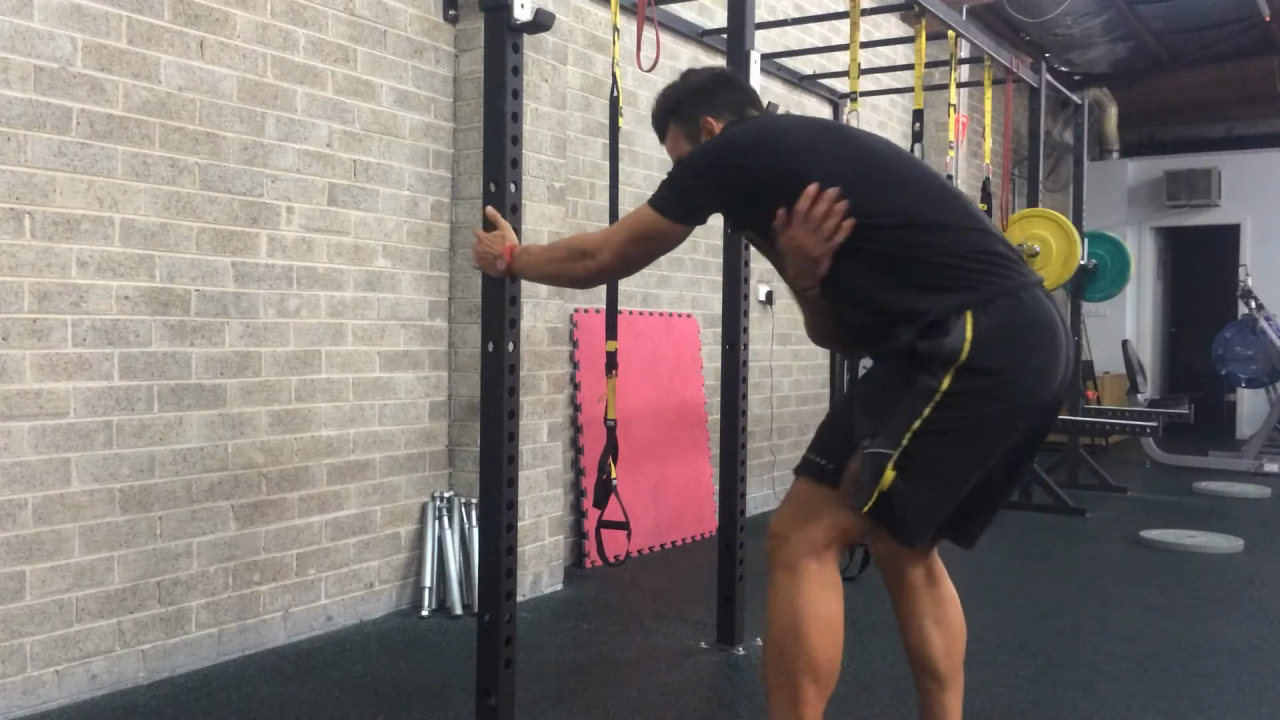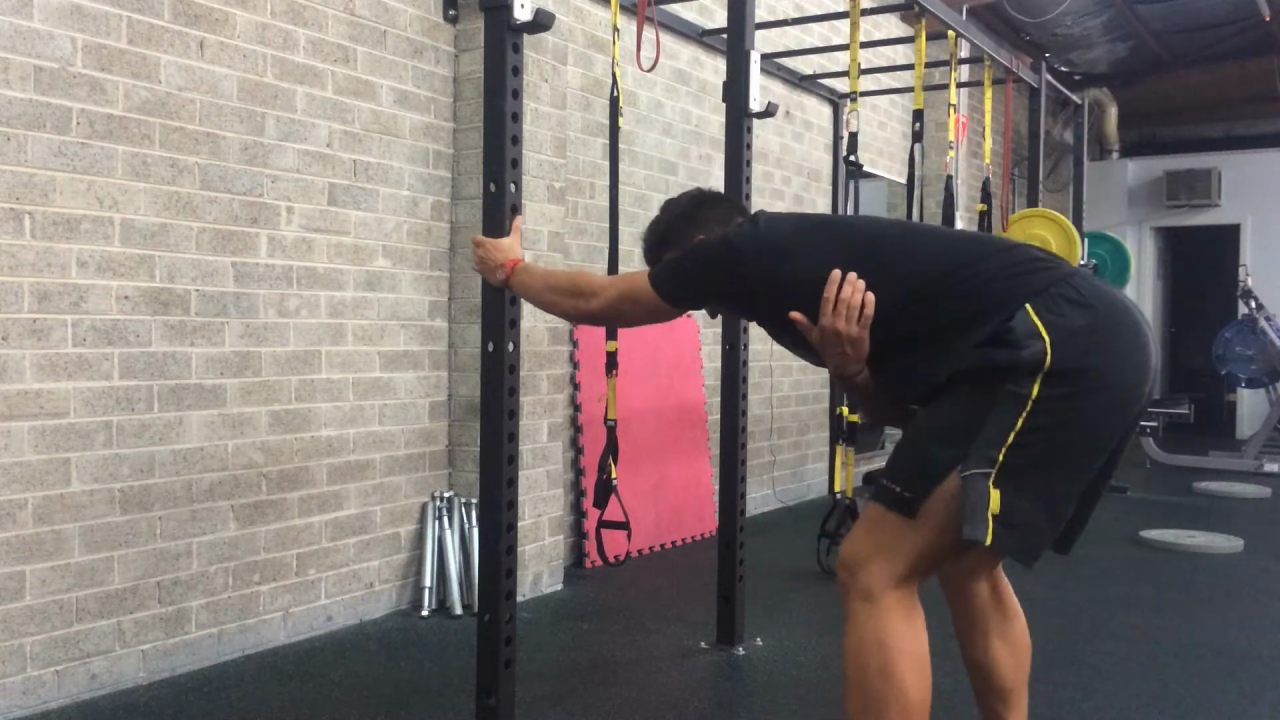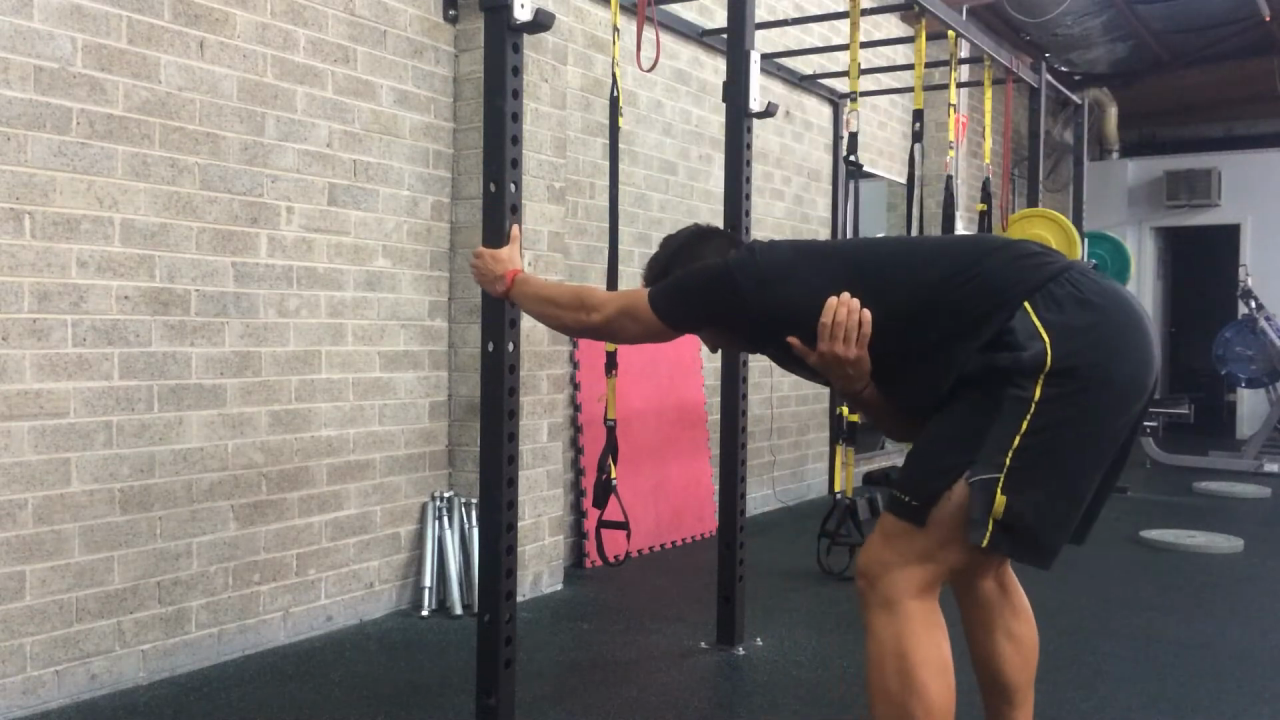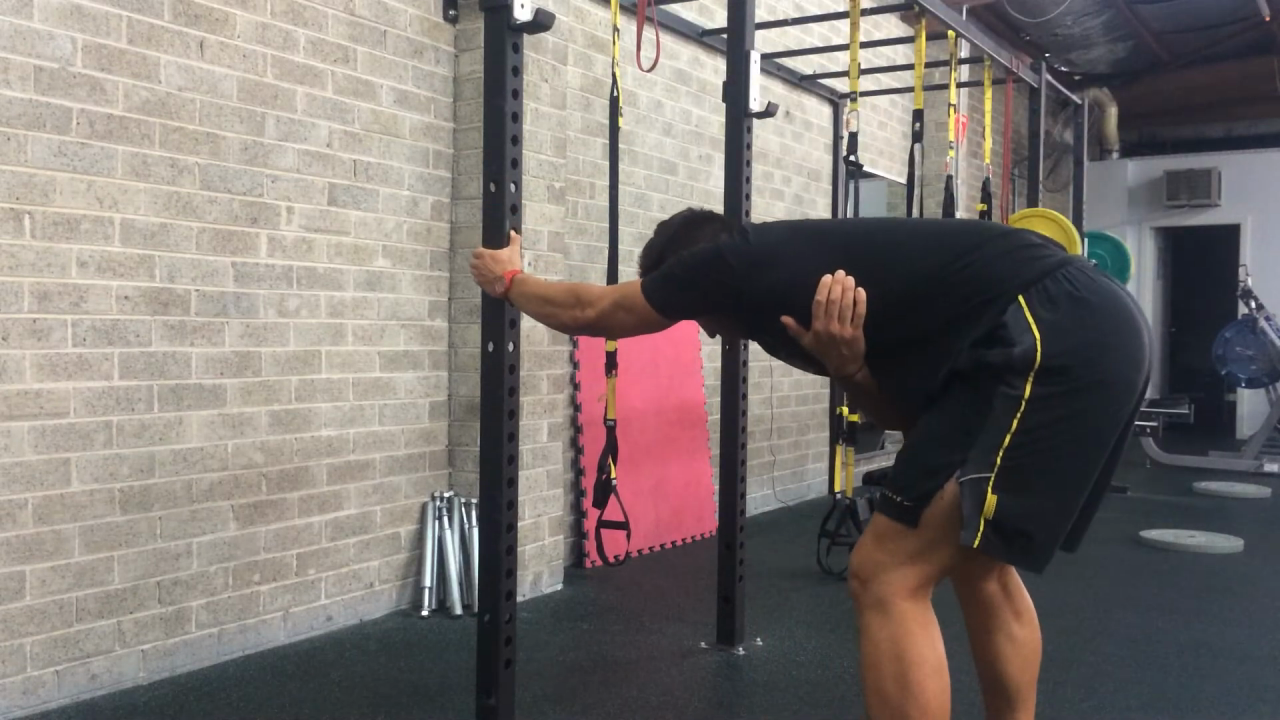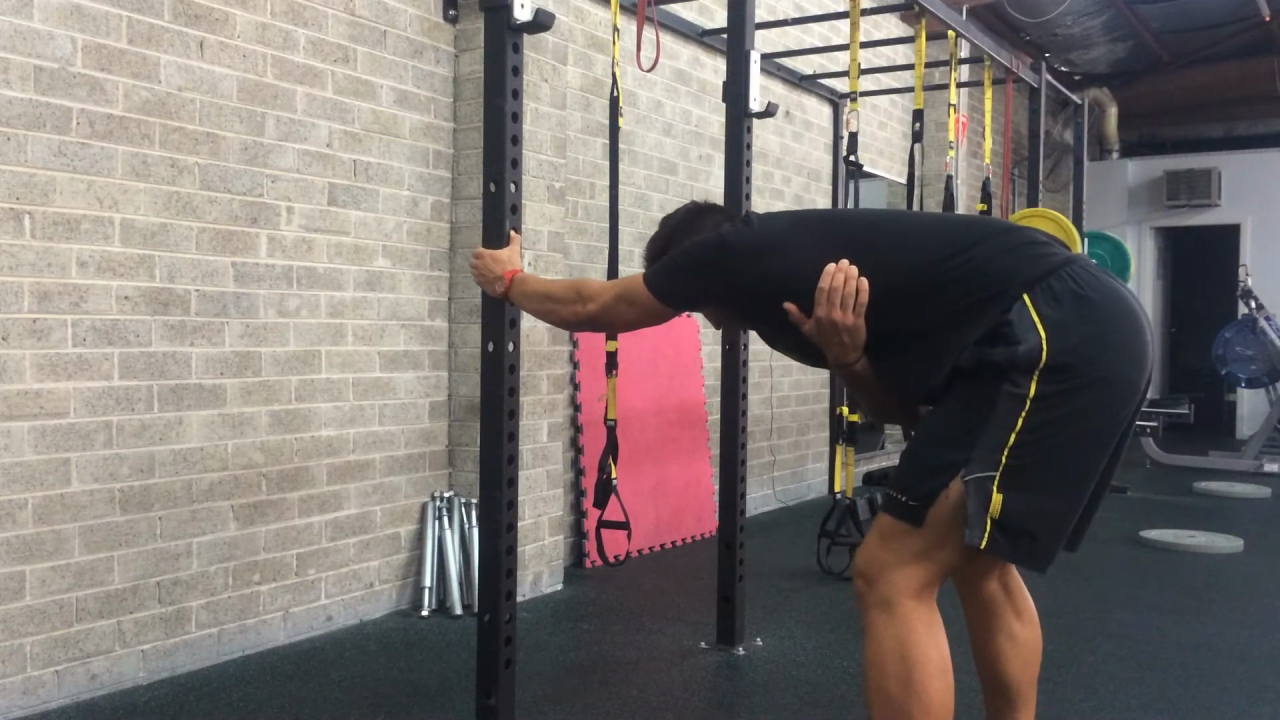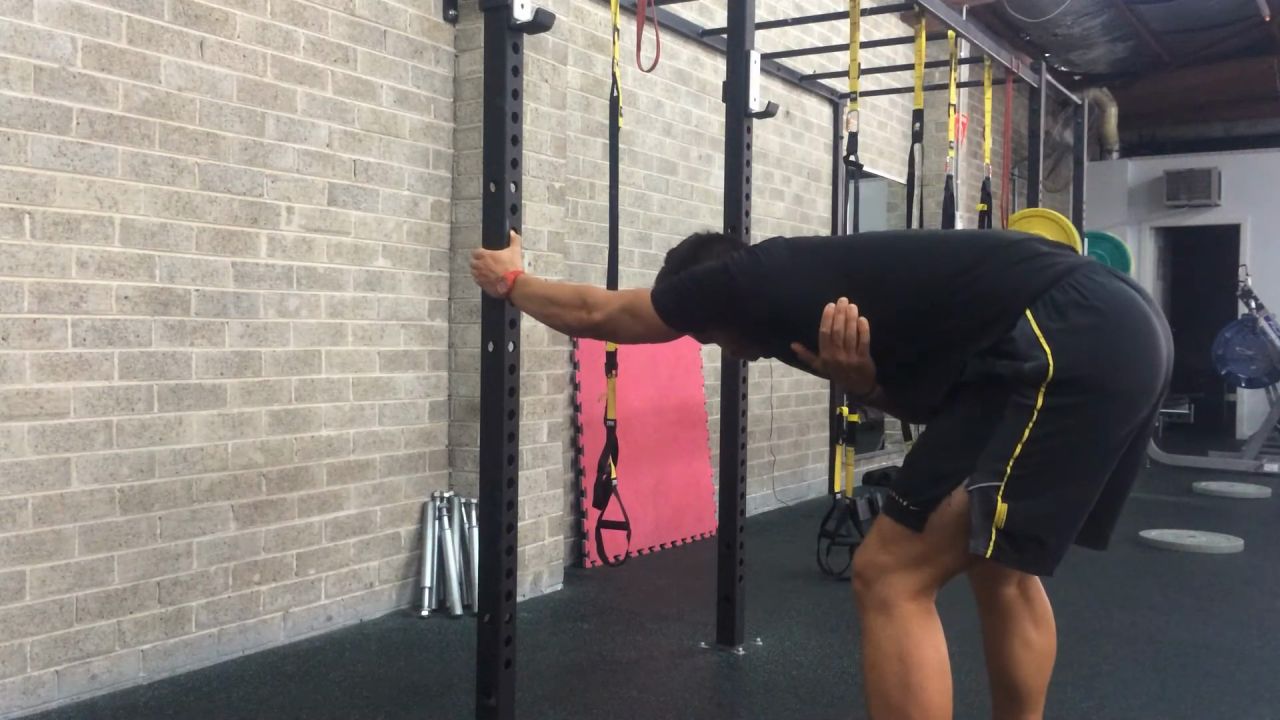
dt=0.7s
person 1, frame 1
left shoulder: (735, 151)
right shoulder: (810, 157)
left elbow: (602, 259)
right elbow: (847, 336)
left wrist: (510, 257)
right wrist: (809, 281)
left hip: (978, 340)
right hip: (1025, 335)
left knee: (802, 541)
right knee: (902, 545)
person 1, frame 2
left shoulder: (741, 253)
right shoulder: (806, 254)
left elbow: (598, 302)
right elbow: (911, 407)
left wrist: (510, 268)
right wrist: (853, 371)
left hip: (1057, 345)
right hip: (1105, 336)
left knee: (875, 573)
right knee: (965, 562)
person 1, frame 3
left shoulder: (738, 281)
right shoulder: (806, 283)
left elbow: (596, 316)
right elbow: (918, 422)
left wrist: (509, 278)
right wrist: (856, 384)
left hip: (1059, 342)
right hip: (1101, 330)
left knee: (896, 578)
right knee: (975, 563)
person 1, frame 4
left shoulder: (732, 263)
right shoulder: (796, 266)
left elbow: (591, 312)
right elbow: (911, 410)
left wrist: (508, 279)
right wrist: (850, 368)
left hip: (1051, 338)
right hip: (1095, 324)
left knee: (888, 577)
right knee: (979, 563)
person 1, frame 5
left shoulder: (733, 252)
right shoulder: (796, 261)
left elbow: (592, 307)
right elbow: (908, 406)
left wrist: (508, 280)
right wrist: (849, 359)
left hip: (1055, 338)
right hip: (1097, 325)
left knee: (893, 577)
right knee: (979, 563)
person 1, frame 6
left shoulder: (744, 281)
right shoulder: (806, 277)
left elbow: (596, 314)
right elbow: (930, 396)
left wrist: (510, 280)
right wrist: (864, 384)
left hip: (1067, 343)
right hip: (1119, 324)
left knee: (892, 579)
right knee: (998, 564)
